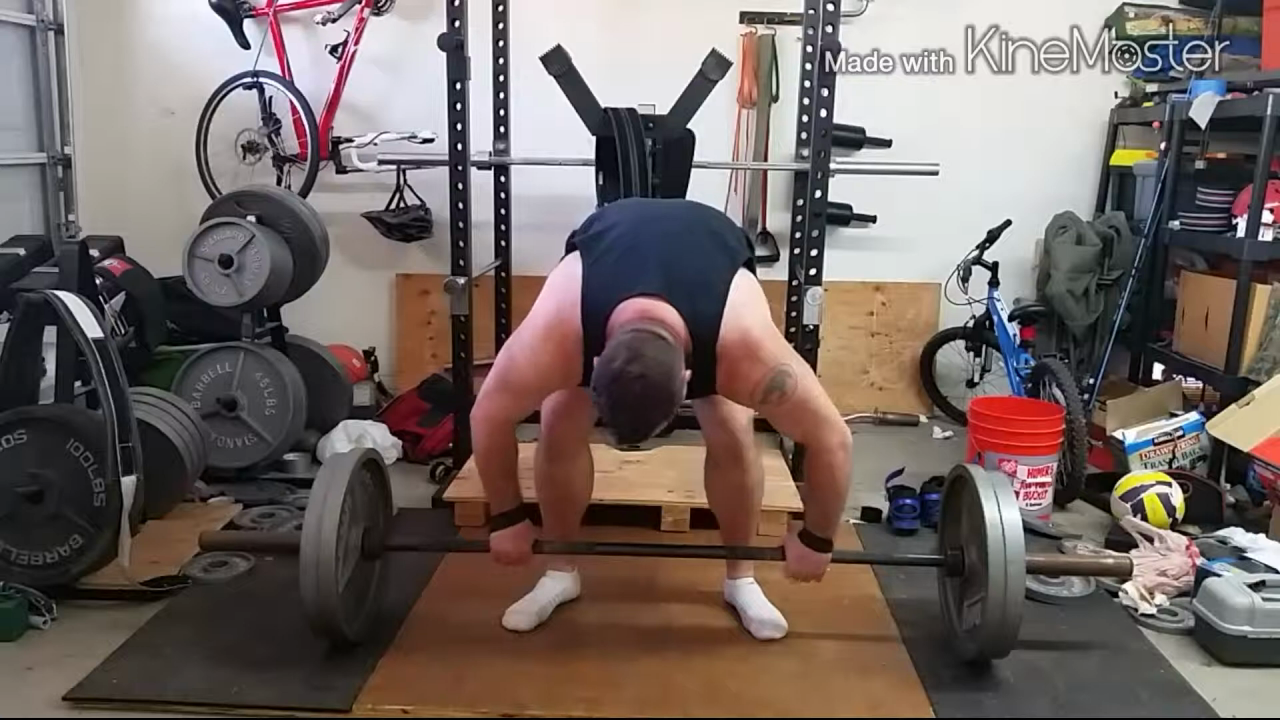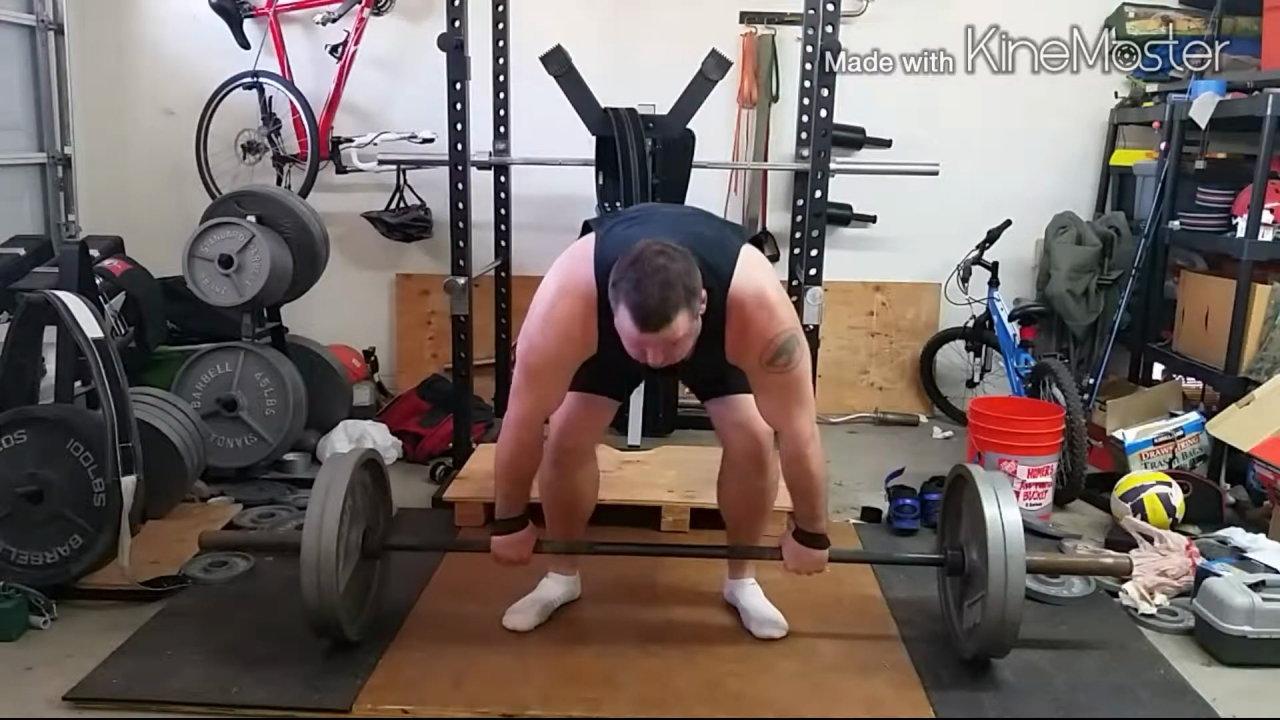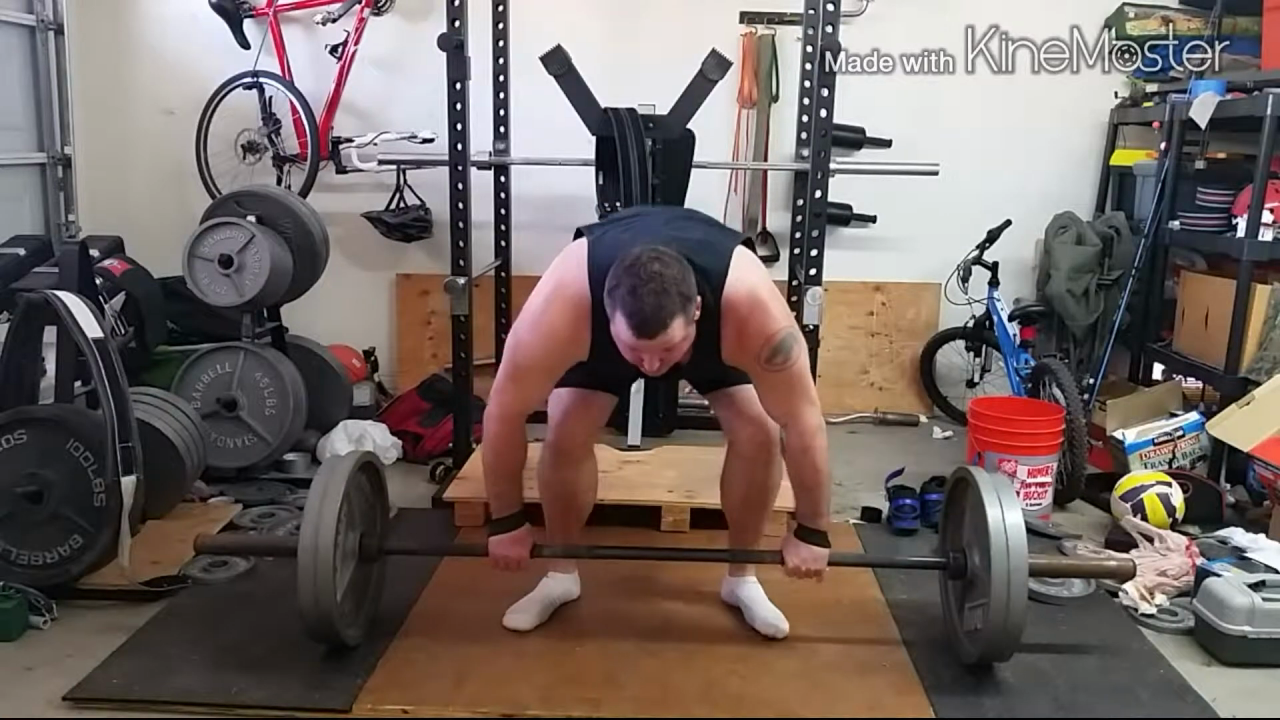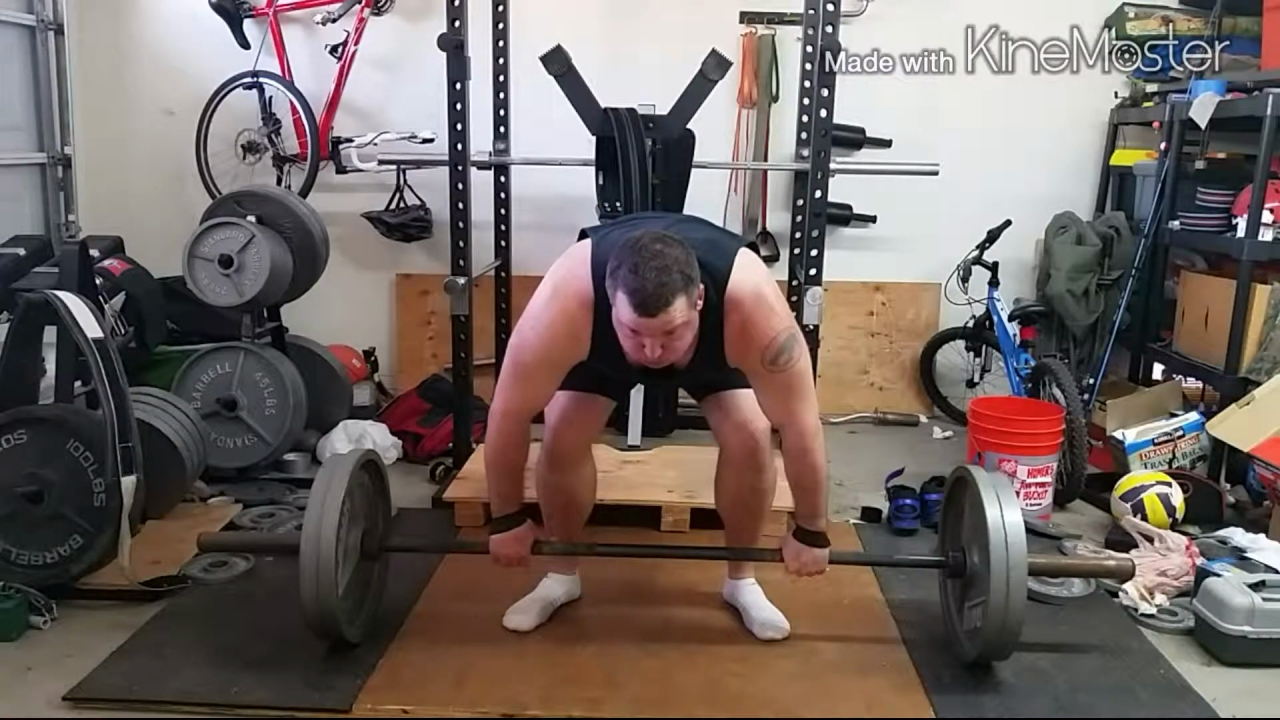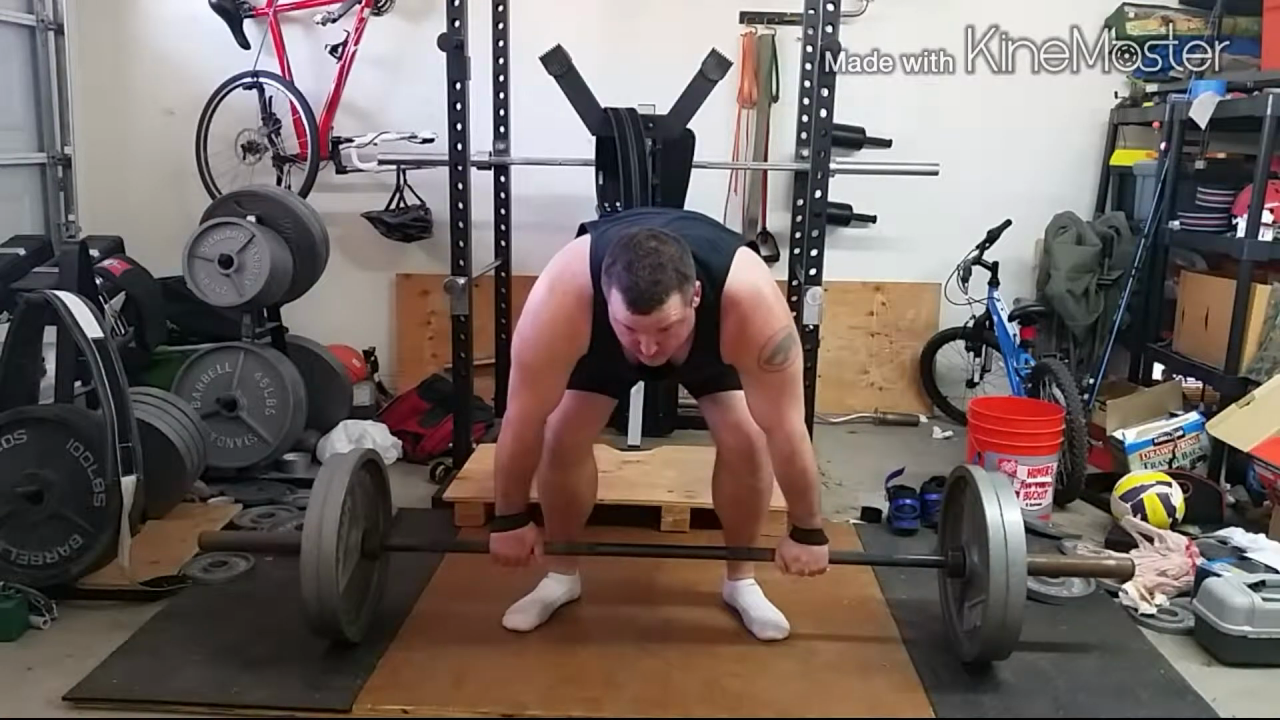
dt=1s
person 1, frame 1
left shoulder: (746, 349)
right shoulder: (554, 339)
left elbow: (831, 438)
right elbow: (489, 415)
left wrist: (816, 540)
right wrist: (507, 518)
left knee: (732, 437)
right knee: (558, 429)
left ankle: (740, 577)
right ankle: (560, 571)
person 1, frame 2
left shoulder: (756, 306)
right shoulder: (568, 302)
left elbow: (796, 430)
right elbow: (524, 419)
left wrist: (810, 533)
right wrist: (509, 522)
left knee: (752, 442)
right knee: (567, 438)
left ankle: (741, 578)
right ankle: (562, 574)
person 1, frame 3
left shoulder: (751, 309)
right shoulder: (562, 309)
left elbow: (803, 422)
right elbow: (503, 412)
left wrist: (811, 532)
right wrist: (506, 522)
left knee: (759, 432)
right knee: (566, 436)
left ankle: (741, 577)
right ankle: (562, 573)
person 1, frame 4
left shoulder: (753, 307)
right shoulder: (566, 305)
left elbow: (799, 426)
right elbow: (509, 413)
left wrist: (810, 532)
right wrist: (507, 519)
left knee: (751, 439)
right knee: (562, 438)
left ankle: (741, 579)
right ankle: (561, 575)
person 1, frame 5
left shoulder: (751, 303)
right shoulder: (562, 299)
left elbow: (784, 428)
right elbow: (525, 417)
left wrist: (807, 531)
right wrist: (510, 519)
left knee: (745, 440)
right knee: (563, 437)
left ankle: (741, 578)
right ankle: (560, 574)
